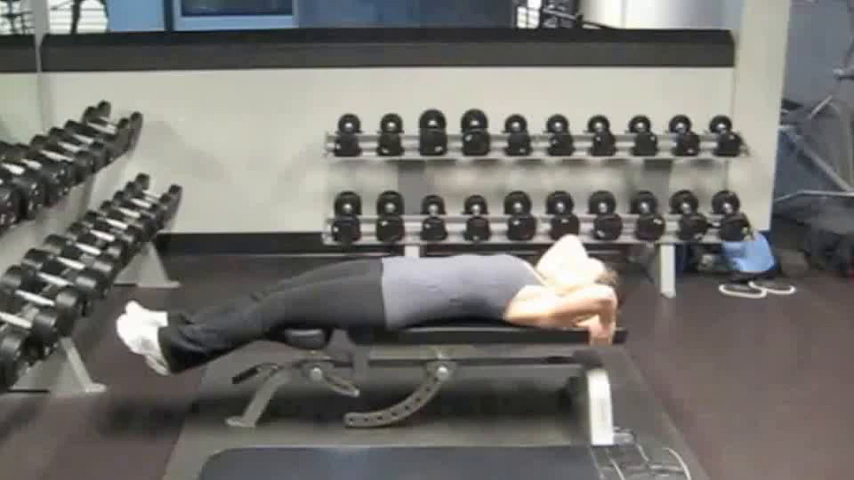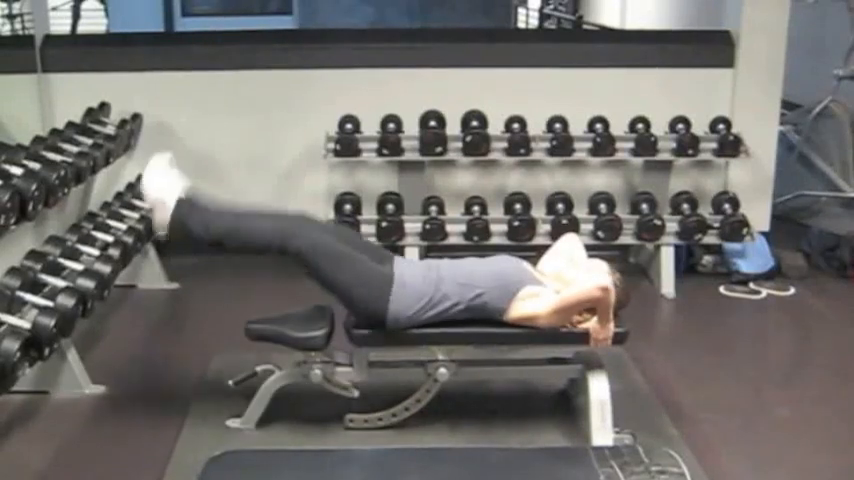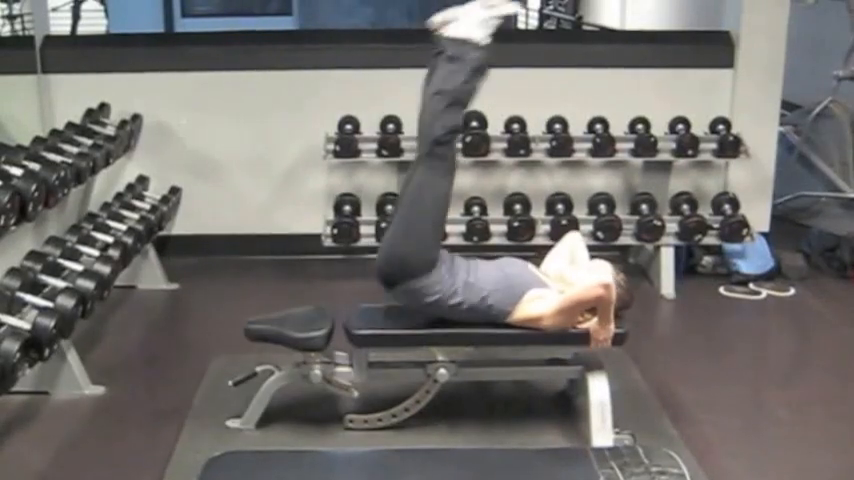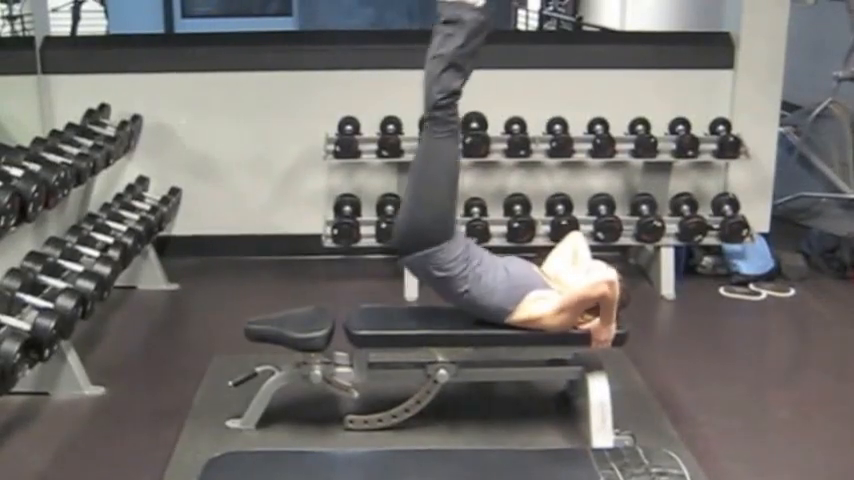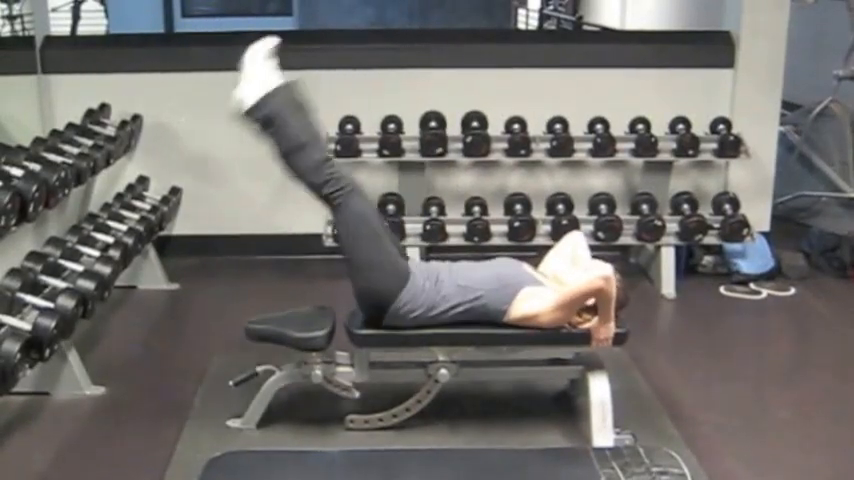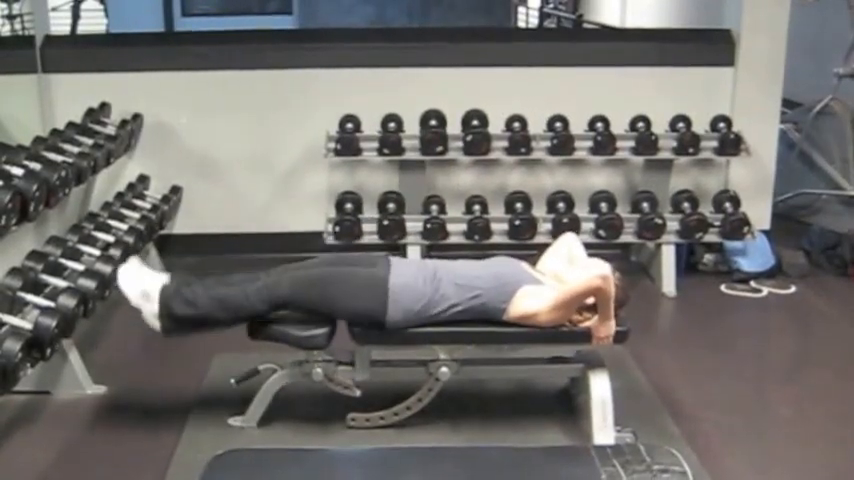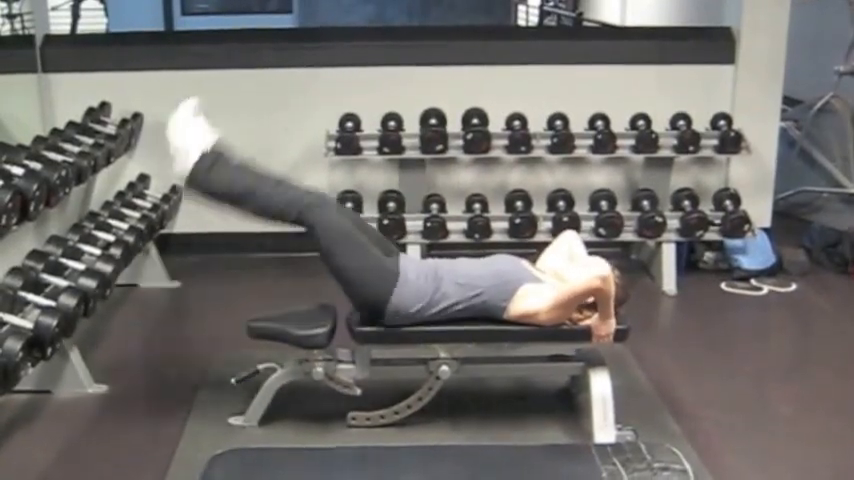
dt=0.5s
person 1, frame 1
left shoulder: (545, 306)
right shoulder: (540, 278)
left elbow: (605, 295)
right elbow: (569, 240)
left wrist: (604, 324)
right wrist: (581, 261)
left hip: (393, 301)
right hip: (396, 272)
left knee: (281, 307)
right knee: (278, 291)
left ankle: (172, 345)
right ankle: (176, 330)
person 1, frame 2
left shoulder: (546, 307)
right shoulder: (543, 278)
left elbow: (602, 285)
right elbow: (570, 240)
left wrist: (604, 323)
left hip: (396, 300)
right hip: (404, 273)
left knee: (298, 237)
right knee: (309, 232)
left ankle: (181, 213)
right ankle: (183, 210)
person 1, frame 3
left shoulder: (551, 312)
right shoulder: (550, 285)
left elbow: (601, 285)
right elbow: (573, 237)
left hip: (414, 272)
right hip: (423, 272)
left knee: (437, 154)
person 1, frame 4
left shoulder: (552, 313)
right shoulder: (549, 285)
right elbow: (575, 236)
left wrist: (605, 324)
left hip: (428, 246)
right hip: (436, 250)
person 1, frame 5
left shoulder: (545, 310)
right shoulder: (554, 280)
left elbow: (595, 278)
right elbow: (575, 236)
left wrist: (603, 326)
left hip: (401, 300)
right hip: (413, 283)
left knee: (342, 193)
right knee: (345, 195)
left ankle: (264, 99)
person 1, frame 6
left shoulder: (546, 308)
right shoulder: (542, 280)
left elbow: (598, 277)
right elbow: (569, 239)
left wrist: (604, 322)
left hip: (398, 300)
right hip: (403, 273)
left knee: (283, 285)
right knee: (296, 271)
left ankle: (170, 304)
right ankle: (172, 297)
person 1, frame 7
left shoulder: (544, 304)
right shoulder: (544, 277)
left elbow: (599, 275)
right elbow: (569, 237)
left wrist: (606, 316)
left hip: (401, 293)
right hip: (410, 273)
left knee: (319, 210)
right knee: (325, 213)
left ankle: (204, 162)
right ankle: (207, 160)
